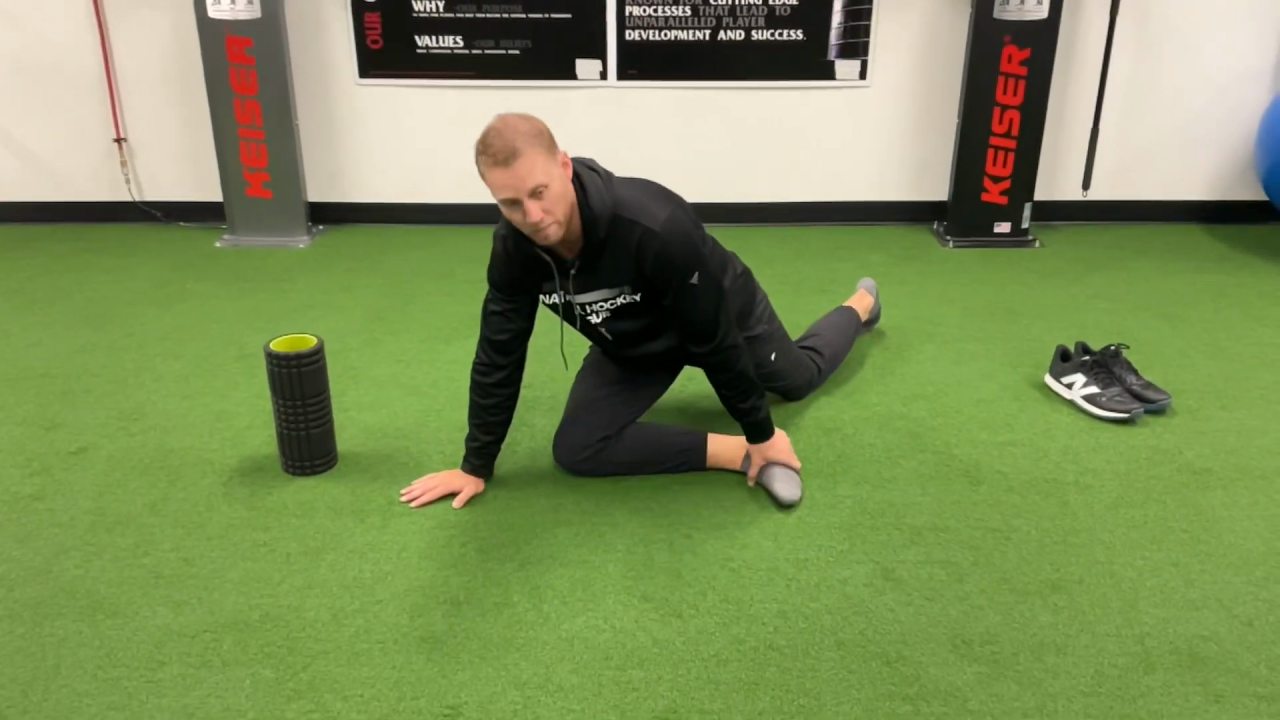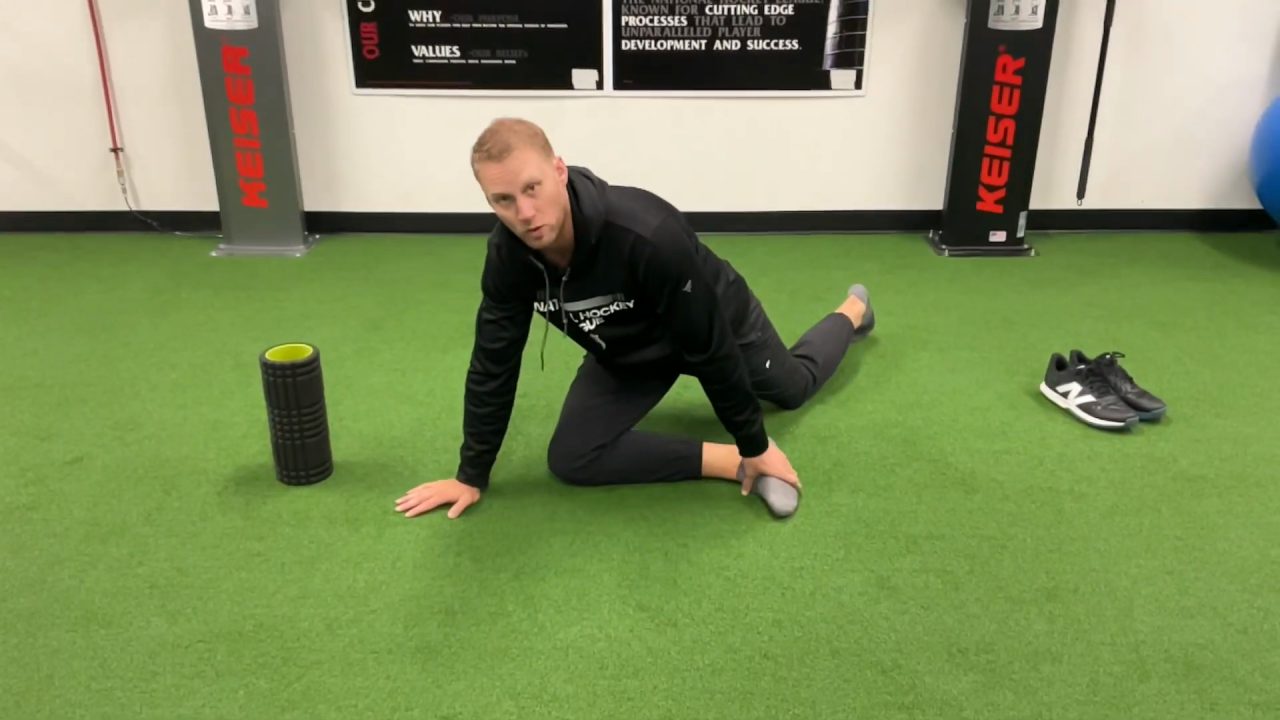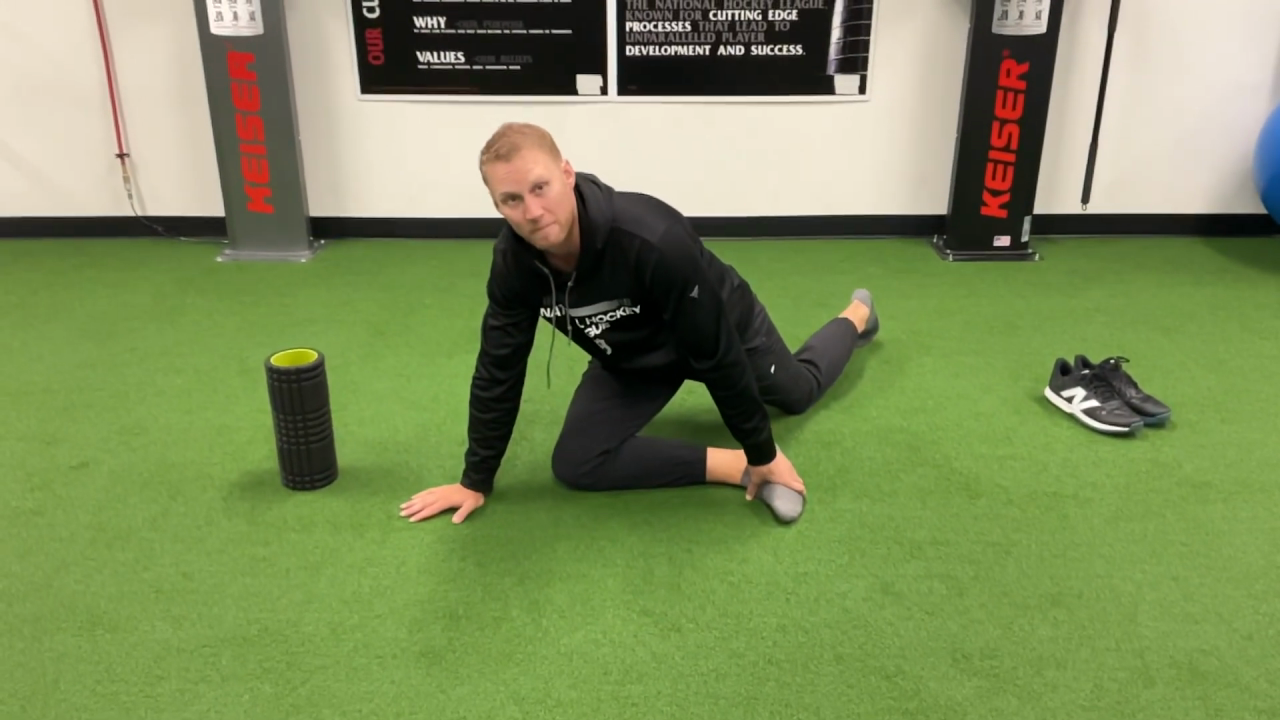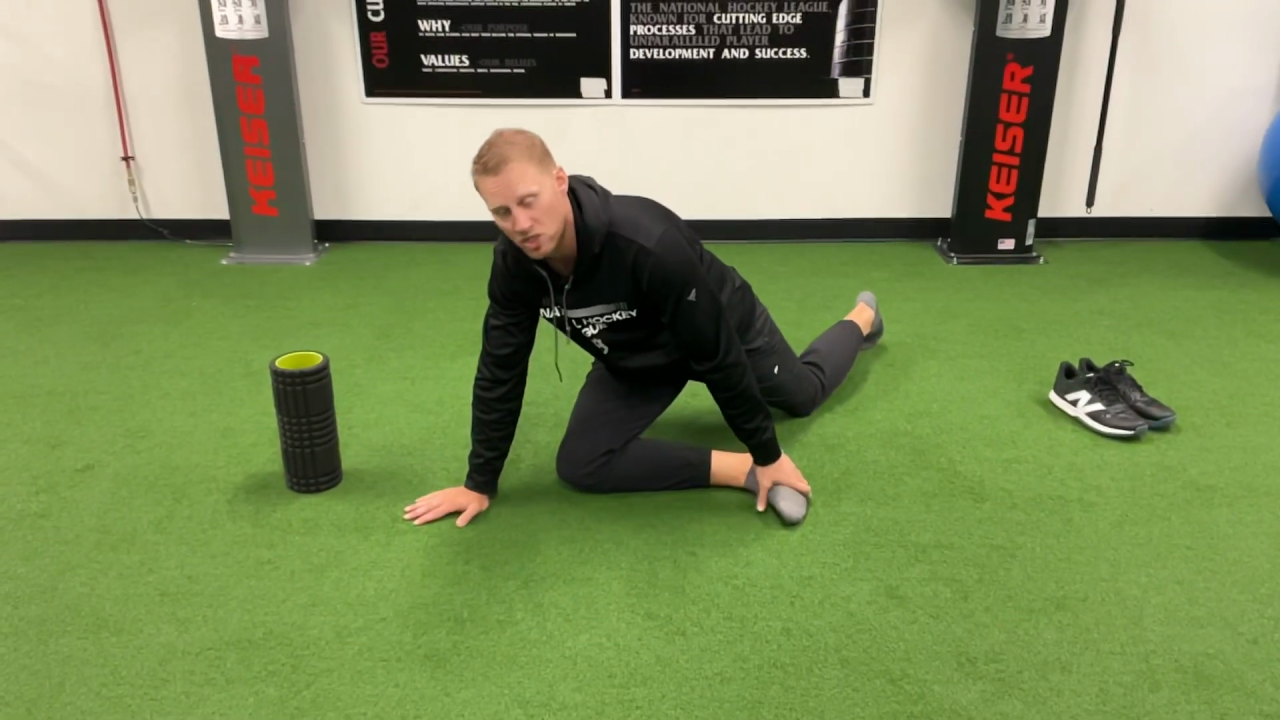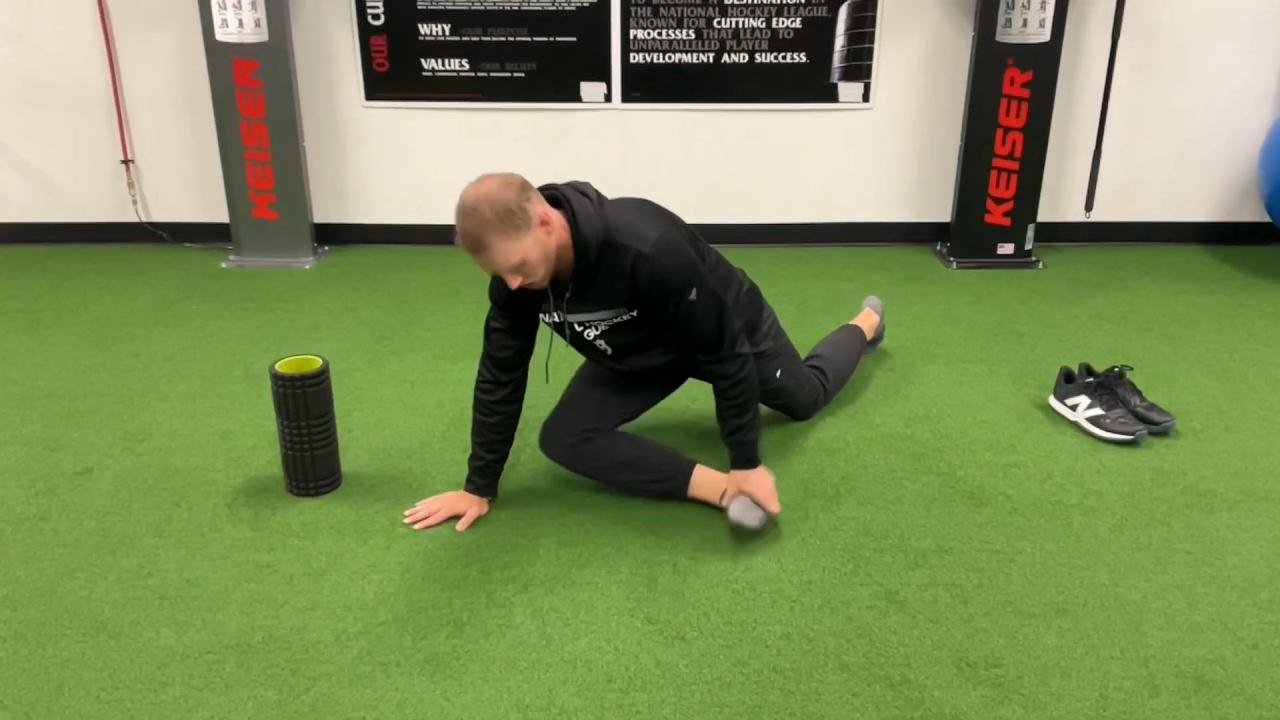
dt=0.5s
person 1, frame 1
left shoulder: (655, 227)
right shoulder: (515, 246)
left elbow: (715, 340)
right elbow: (499, 356)
left wrist: (761, 432)
right wrist: (476, 466)
left hip: (723, 314)
right hip: (632, 343)
left knee: (799, 378)
right knee: (576, 450)
left ankle: (859, 305)
right ankle: (735, 453)
person 1, frame 2
left shoulder: (647, 234)
right shoulder: (508, 253)
left elbow: (709, 348)
right elbow: (493, 364)
left wrist: (753, 446)
right wrist: (471, 476)
left hip: (718, 322)
right hip: (626, 352)
left knee: (794, 387)
right knee: (571, 458)
left ankle: (852, 311)
right ankle: (729, 463)
person 1, frame 3
left shoulder: (654, 240)
right shoulder: (514, 259)
left elbow: (718, 356)
right elbow: (499, 370)
left wrist: (764, 453)
right wrist: (476, 481)
left hip: (723, 327)
right hip: (630, 358)
left knee: (798, 393)
right knee: (576, 464)
left ankle: (856, 315)
right ankle: (735, 467)
person 1, frame 4
left shoulder: (649, 244)
right shoulder: (513, 262)
left elbow: (717, 357)
right elbow: (500, 371)
left wrist: (768, 454)
right wrist: (479, 483)
left hip: (725, 327)
right hip: (633, 358)
left knee: (803, 394)
right knee: (580, 464)
left ankle: (861, 319)
right ankle: (740, 471)
person 1, frame 5
left shoulder: (648, 247)
right shoulder: (515, 260)
left elbow: (726, 354)
right elbow: (502, 372)
left wrist: (746, 464)
right wrist: (479, 486)
left hip: (731, 325)
right hip: (639, 355)
left knee: (805, 398)
right knee: (563, 437)
left ankle: (865, 323)
right ankle: (705, 484)
